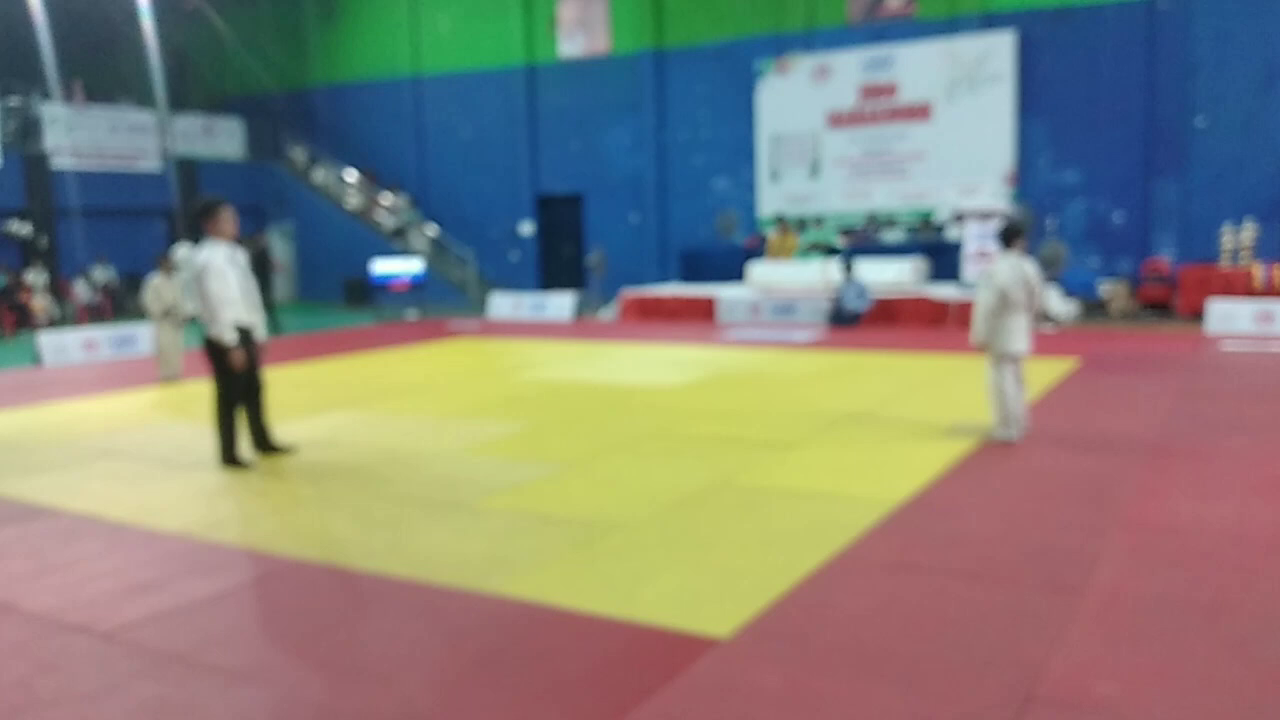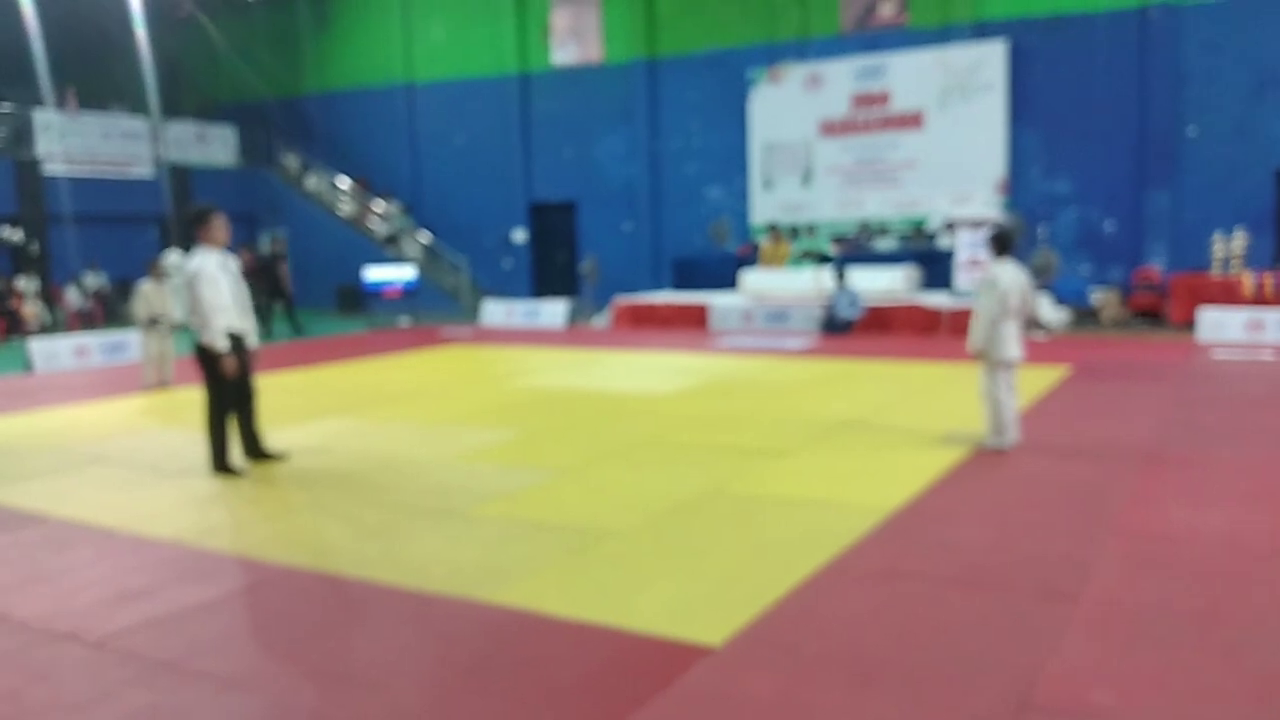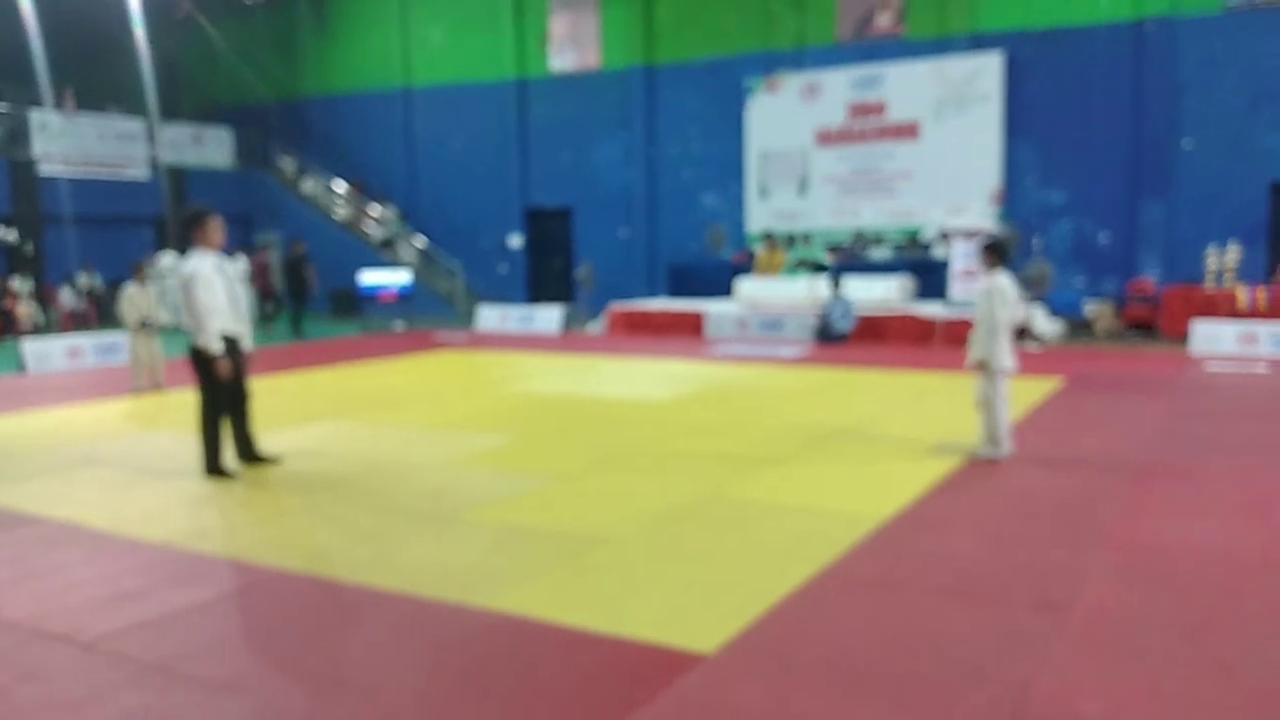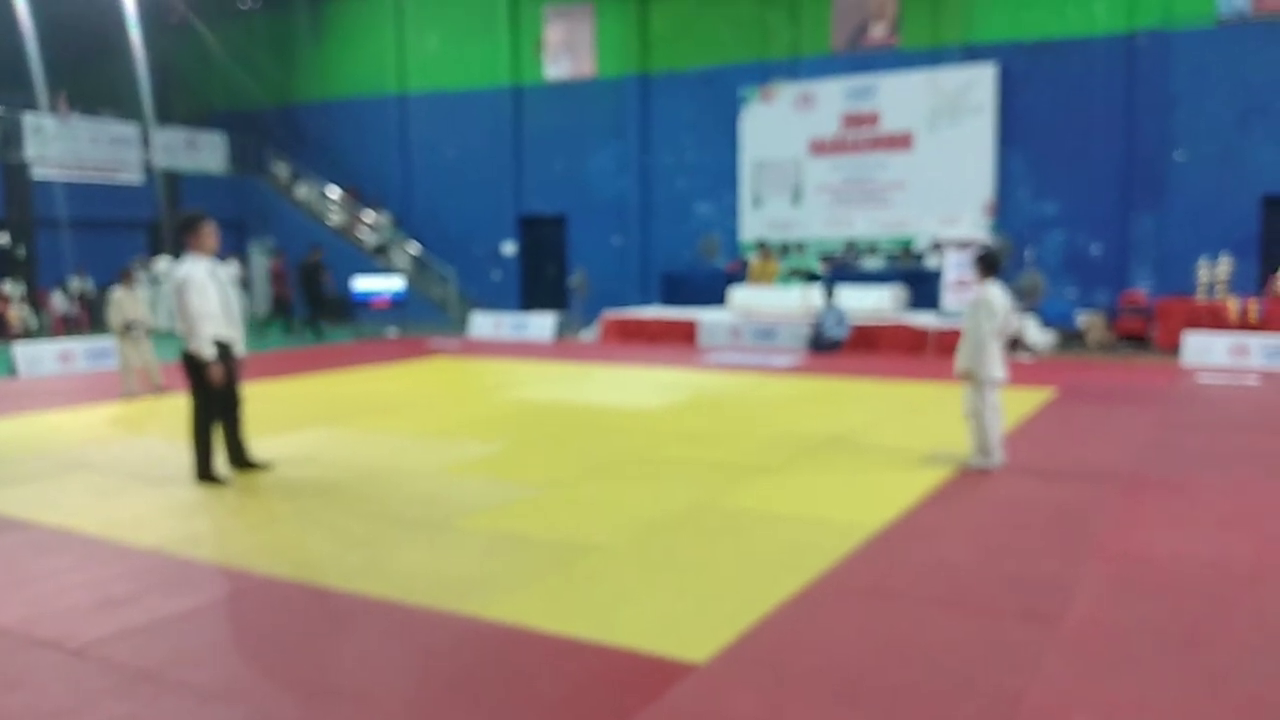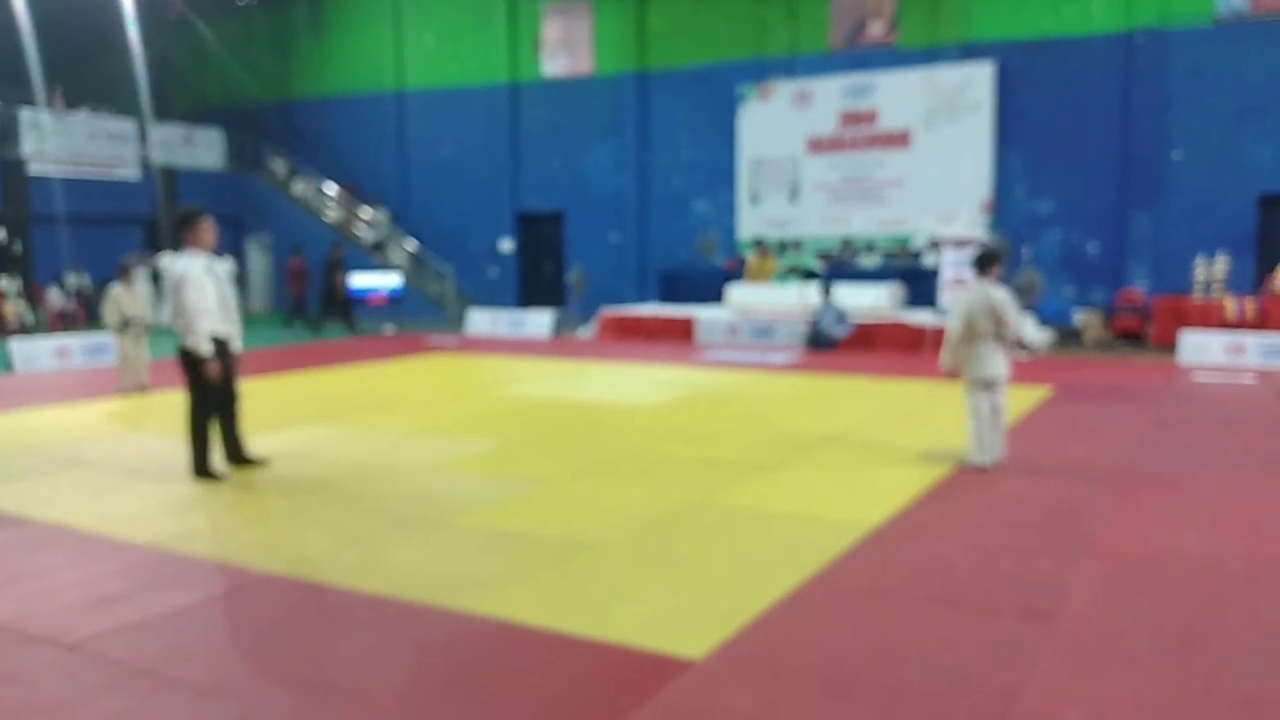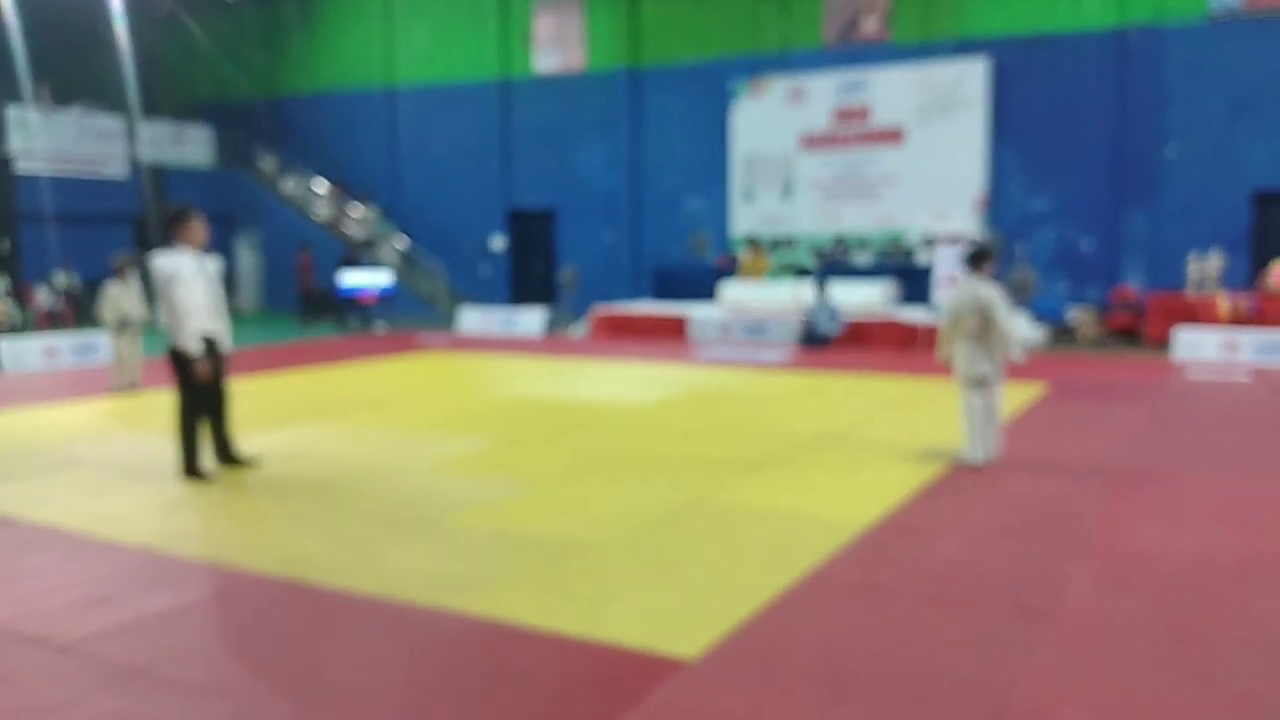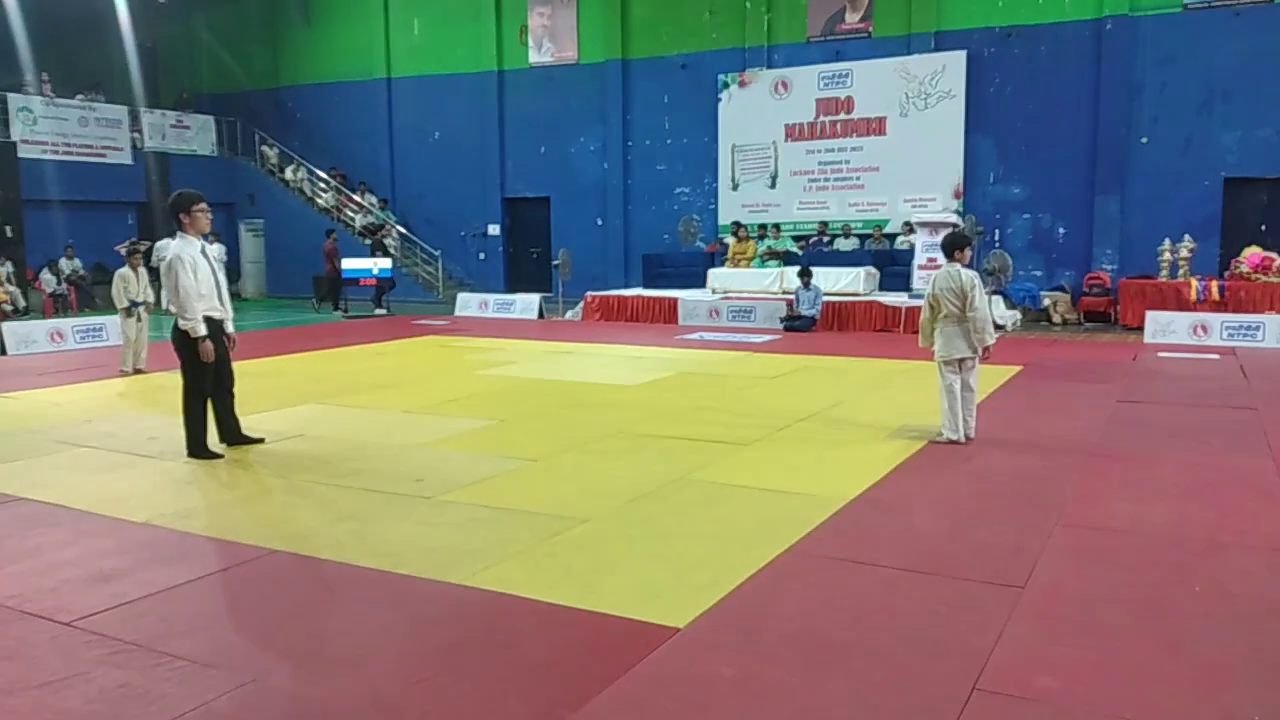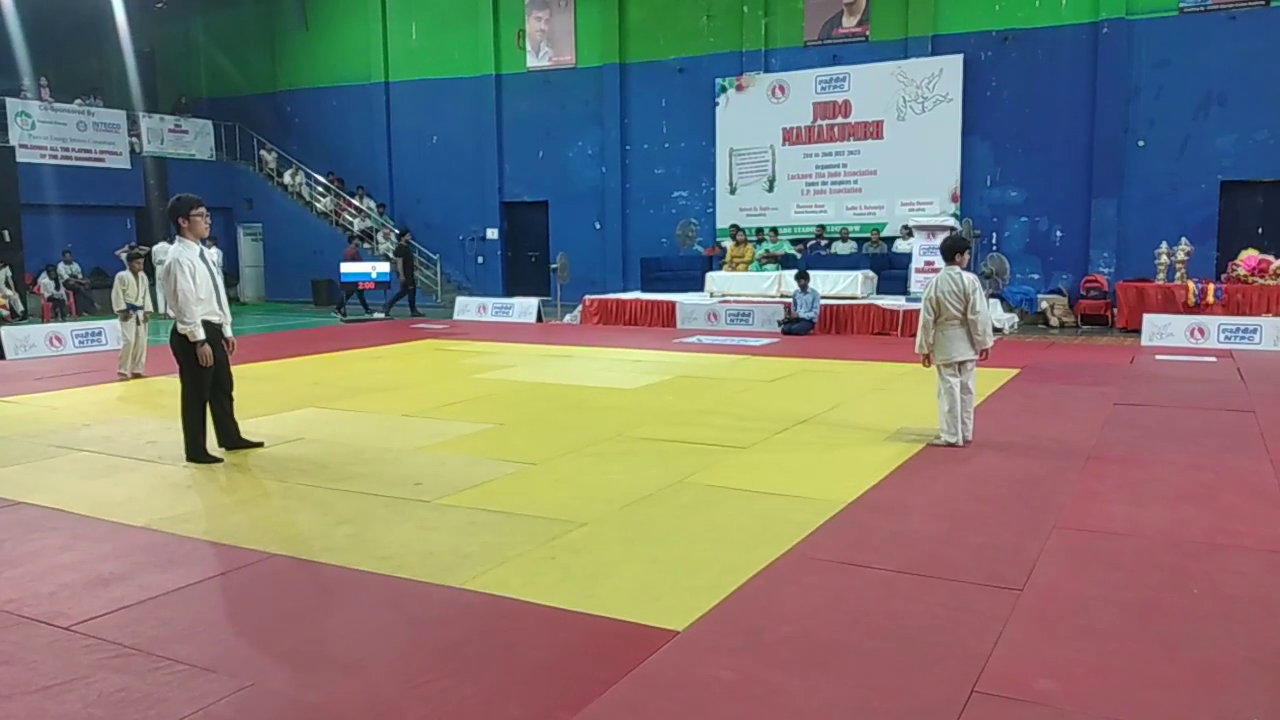
dt=0.4s
person 1, frame 1
left shoulder: (235, 253)
right shoulder: (209, 258)
right elbow: (217, 303)
left wrist: (258, 335)
right wrist: (232, 344)
left hip: (244, 333)
right hip: (227, 338)
left knee: (253, 390)
right knee: (230, 397)
left ankle: (263, 442)
right ankle: (229, 454)
person 1, frame 2
left shoulder: (226, 259)
right shoulder: (200, 265)
right elbow: (209, 310)
left wrist: (249, 342)
right wrist: (223, 351)
left hip: (235, 340)
right hip: (217, 345)
left knee: (244, 397)
right knee: (221, 403)
left ankle: (254, 448)
right ankle: (220, 461)
person 1, frame 3
left shoulder: (221, 262)
right shoulder: (197, 267)
right elbow: (204, 313)
left wrist: (244, 344)
right wrist: (217, 354)
left hip: (230, 343)
right hip: (212, 347)
left knee: (238, 400)
right knee: (215, 406)
left ankle: (247, 452)
right ankle: (213, 464)
person 1, frame 4
left shoulder: (214, 268)
right shoulder: (189, 273)
right elbow: (196, 318)
left wrist: (236, 350)
right wrist: (210, 360)
left hip: (223, 348)
right hip: (204, 353)
left knee: (230, 406)
right knee: (207, 411)
left ankle: (239, 458)
right ankle: (204, 470)
person 1, frame 5
left shoulder: (214, 266)
right shoulder: (187, 270)
right elbow: (193, 315)
left wrist: (234, 346)
right wrist: (206, 356)
left hip: (221, 345)
right hip: (202, 349)
left knee: (227, 402)
right knee: (204, 408)
left ankle: (236, 454)
right ankle: (201, 466)
person 1, frame 6
left shoulder: (206, 263)
right shoulder: (176, 267)
right elbow: (183, 314)
left wrist: (223, 344)
right wrist: (196, 354)
left hip: (210, 344)
right hip: (192, 347)
left knee: (216, 402)
right knee: (194, 406)
left ankle: (225, 453)
right ankle: (191, 465)
person 1, frame 7
left shoulder: (203, 249)
right shoulder: (181, 253)
right elbow: (188, 298)
left wrist: (227, 326)
right wrist: (201, 337)
left hip: (214, 326)
right hip: (196, 330)
left knee: (224, 383)
right knee: (198, 389)
left ankle: (232, 434)
right ankle: (197, 446)
person 1, frame 8
left shoulder: (202, 253)
right shoulder: (179, 257)
right elbow: (186, 303)
left wrist: (226, 331)
right wrist: (199, 341)
left hip: (212, 330)
right hip: (193, 335)
left knee: (223, 387)
right knee: (196, 393)
left ankle: (230, 438)
right ankle: (196, 450)
person 2, frame 1
left shoulder: (995, 270)
right shoulder: (1030, 267)
left elbow: (984, 306)
right elbow: (1036, 300)
left wrist: (979, 335)
left hip: (1000, 334)
right hip: (1020, 332)
left knee: (1002, 381)
right knee: (1015, 378)
left ankle: (1008, 429)
right ankle: (1019, 422)
person 2, frame 2
left shoulder: (992, 275)
right shoulder: (1020, 272)
left elbow: (985, 313)
right elbow: (1027, 307)
left wrist: (976, 344)
left hip: (994, 341)
right hip: (1012, 339)
left knee: (996, 389)
right knee: (1006, 386)
left ankle: (1001, 437)
right ankle: (1010, 432)
person 2, frame 3
left shoulder: (993, 285)
right shoulder: (1007, 282)
left elbow: (990, 324)
right elbow: (1015, 316)
left wrist: (980, 355)
left hip: (991, 352)
right hip: (1001, 350)
left knee: (992, 399)
right knee: (997, 398)
left ankle: (995, 447)
right ankle: (1002, 443)
person 2, frame 4
left shoulder: (981, 296)
right shoulder: (1002, 293)
left elbow: (975, 334)
right elbow: (1010, 327)
left wrist: (964, 365)
left hip: (980, 362)
right hip: (995, 360)
left knee: (981, 409)
right knee: (990, 407)
left ankle: (986, 457)
right ankle: (995, 454)
person 2, frame 5
left shoulder: (968, 296)
right shoulder: (1002, 294)
left elbow: (954, 330)
right elbow: (1012, 328)
left wrist: (949, 361)
right wrist: (1005, 349)
left hip: (974, 359)
right hip: (997, 359)
left knee: (978, 409)
right knee: (996, 407)
left ankle: (981, 456)
right ankle: (995, 452)
person 2, frame 6
left shoulder: (959, 293)
right shoulder: (991, 291)
left elbow: (948, 327)
right elbow: (1003, 327)
left wrist: (947, 353)
right wrist: (1011, 354)
left hip: (966, 357)
right hip: (990, 357)
left knee: (973, 405)
right knee: (990, 405)
left ankle: (976, 453)
right ankle: (988, 450)
person 2, frame 7
left shoulder: (936, 279)
right shoulder: (970, 277)
left elbow: (927, 315)
right elbow: (978, 313)
left wrist: (928, 341)
right wrist: (985, 341)
left hip: (945, 339)
right hip: (967, 338)
left knee: (950, 386)
right knee: (968, 386)
left ankle: (953, 432)
right ankle: (967, 430)
person 2, frame 8
left shoulder: (934, 283)
right shoulder: (970, 280)
left elbow: (927, 319)
right elbow: (978, 315)
left wrist: (924, 348)
right wrist: (984, 342)
left hip: (944, 342)
right hip: (966, 341)
left knee: (949, 389)
right knee: (966, 389)
left ankle: (951, 435)
right ankle: (965, 433)
